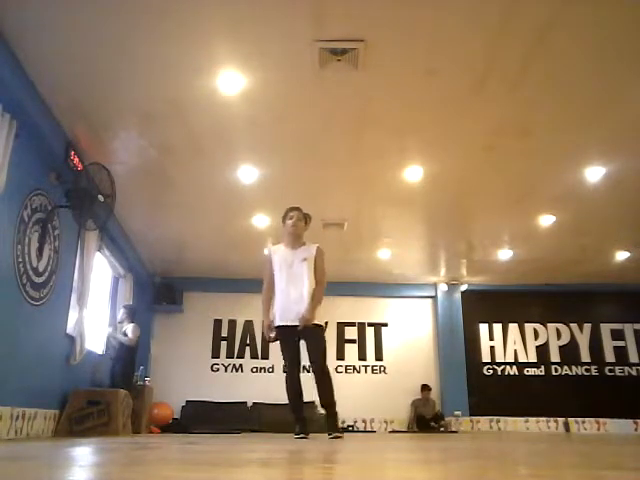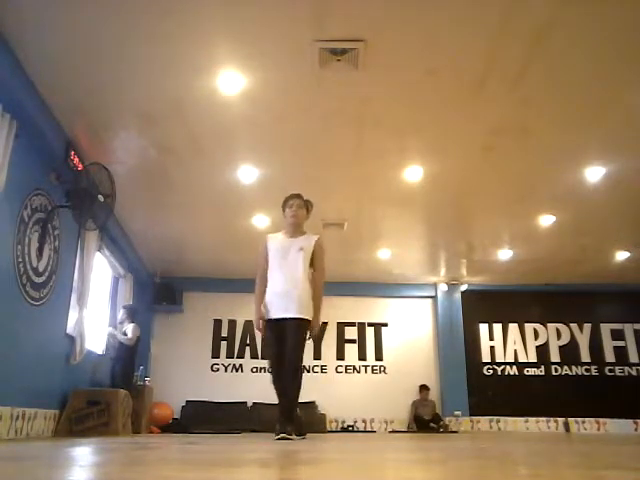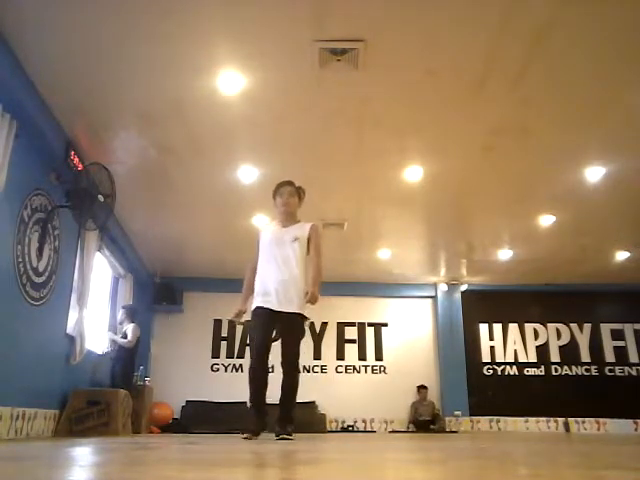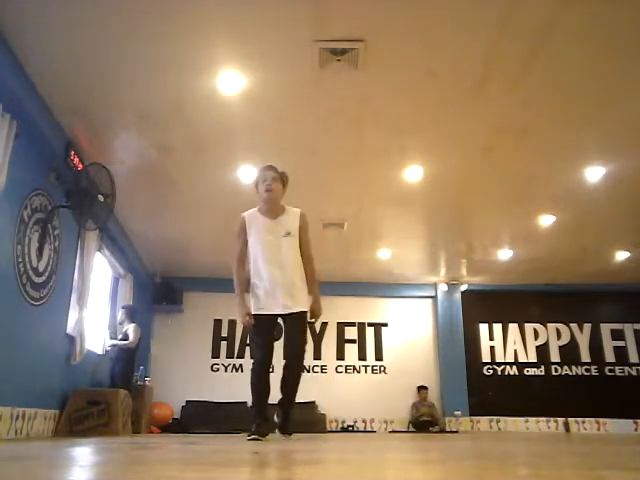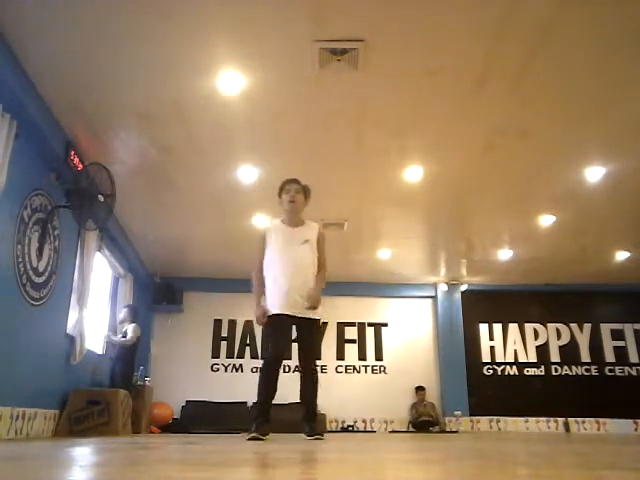
dt=0.5s
person 1, frame 1
left shoulder: (315, 251)
right shoulder: (273, 253)
left elbow: (320, 283)
right elbow: (268, 286)
left wrist: (310, 309)
right wrist: (266, 315)
left hip: (310, 318)
right hip: (284, 320)
left knee: (319, 365)
right knee: (292, 370)
left ankle: (331, 417)
right ankle: (300, 422)
person 1, frame 2
left shoulder: (314, 242)
right shoulder: (270, 241)
left elbow: (318, 280)
right elbow: (261, 276)
left wrist: (317, 315)
right wrist: (258, 307)
left hip: (299, 311)
right hip: (273, 312)
left knee: (292, 363)
right knee: (276, 366)
left ankle: (286, 421)
right ankle: (293, 418)
person 1, frame 3
left shoulder: (309, 230)
right shoulder: (264, 232)
left elbow: (315, 261)
right elbow: (253, 268)
left wrist: (314, 287)
right wrist: (244, 301)
left hip: (294, 304)
right hip: (264, 301)
left knee: (290, 363)
right knee: (258, 356)
left ankle: (285, 422)
right ankle: (257, 418)
person 1, frame 4
left shoulder: (298, 218)
right shoulder: (246, 220)
left elbow: (307, 259)
right elbow: (240, 264)
left wrist: (315, 296)
right wrist: (241, 301)
left hip: (295, 300)
right hip: (262, 301)
left knee: (295, 357)
right knee: (261, 360)
left ankle: (284, 412)
right ankle: (260, 422)
person 1, frame 5
left shoulder: (316, 231)
right shoulder: (269, 231)
left elbow: (322, 267)
right elbow: (259, 268)
left wrist: (316, 290)
right wrist: (258, 302)
left hip: (308, 307)
right hip: (277, 306)
left knee: (308, 363)
right knee: (272, 359)
left ankle: (310, 421)
right ankle: (260, 421)
